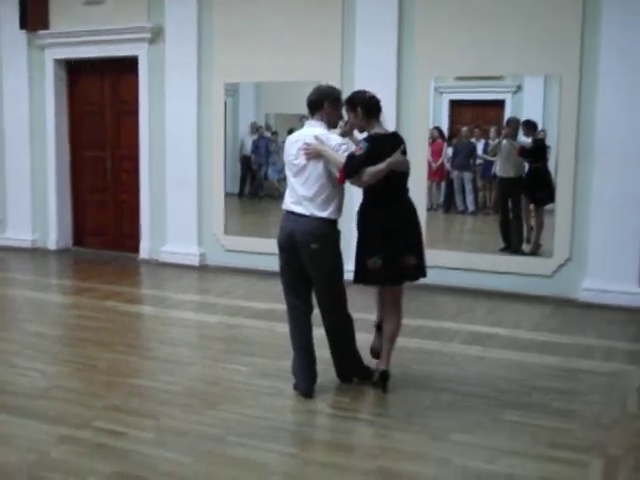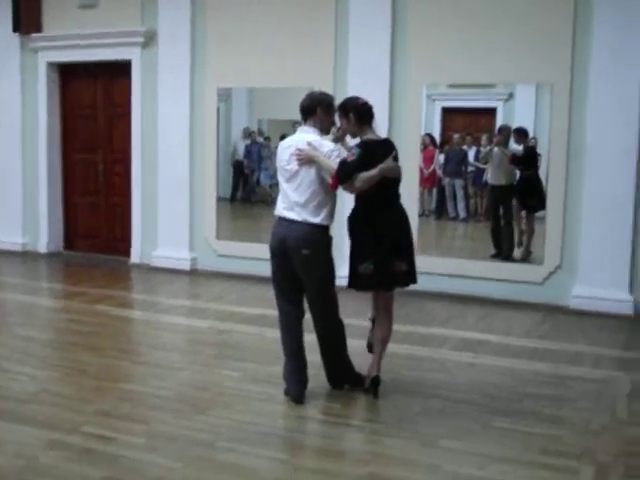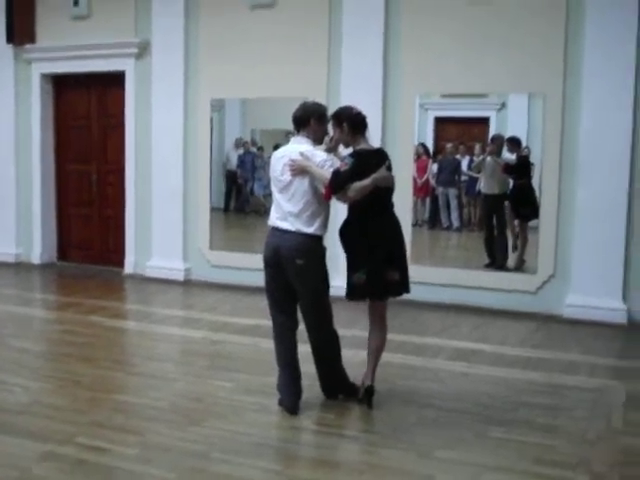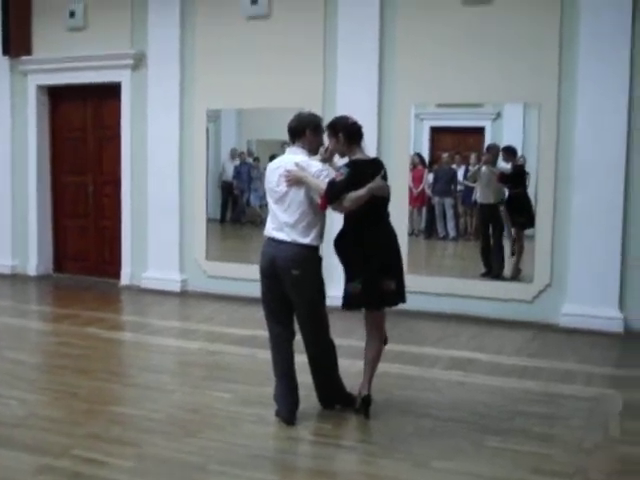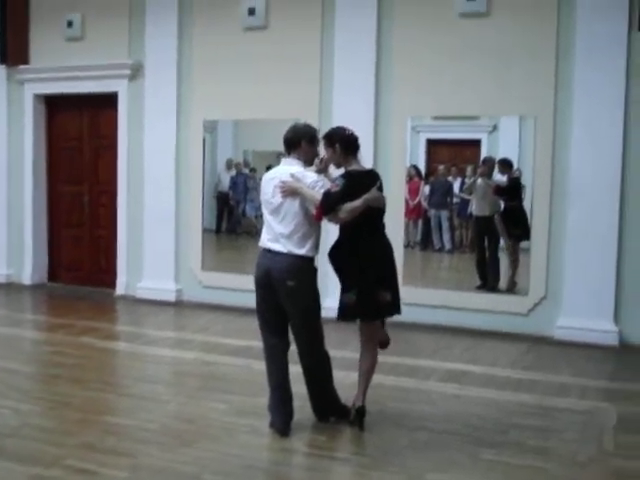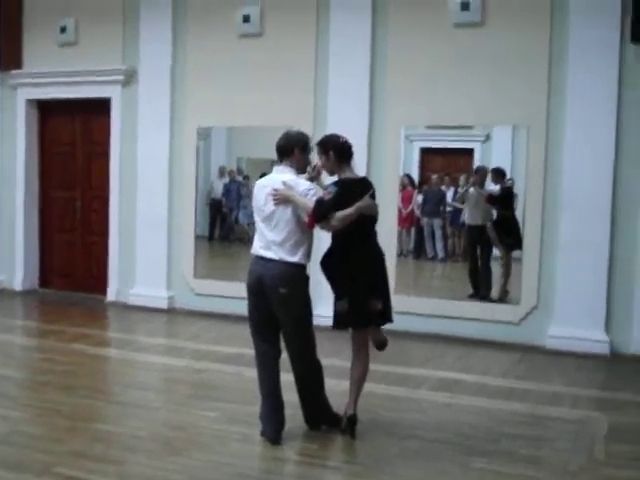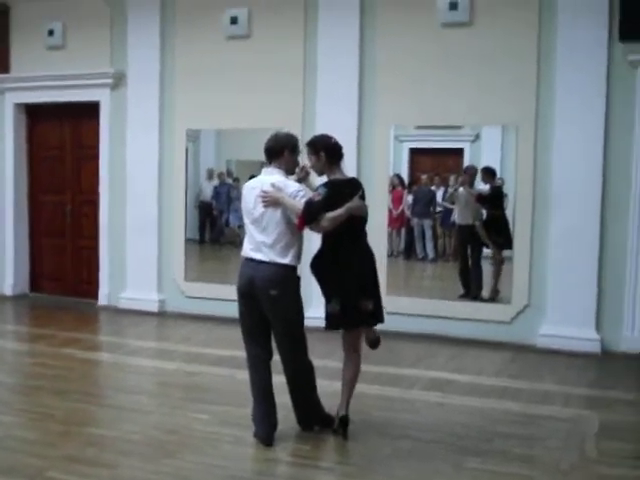
dt=0.1s
person 1, frame 1
left shoulder: (292, 140)
right shoulder: (333, 142)
right elbow: (361, 178)
right wrist: (391, 163)
left hip: (289, 224)
right hip: (317, 229)
left knee: (297, 305)
right knee: (333, 305)
left ankle: (303, 378)
right ankle: (349, 368)
person 1, frame 2
left shoulder: (285, 146)
right shoulder: (325, 148)
right elbow: (354, 184)
right wrist: (383, 169)
left hip: (281, 230)
right hip: (309, 235)
left knee: (289, 311)
right knee: (324, 311)
left ankle: (294, 384)
right ankle: (340, 375)
person 1, frame 3
left shoulder: (278, 156)
right shoulder: (318, 158)
right elbow: (347, 194)
right wrist: (376, 178)
left hip: (274, 240)
right hip: (303, 245)
left knee: (282, 321)
right knee: (318, 321)
left ankle: (288, 395)
right ankle: (335, 385)
person 1, frame 4
left shoulder: (273, 167)
right shoulder: (314, 169)
right elbow: (343, 204)
right wrist: (372, 188)
left hip: (271, 251)
right hip: (299, 256)
left knee: (279, 332)
right knee: (315, 331)
left ankle: (286, 405)
right ankle: (332, 395)
person 1, frame 5
left shoulder: (268, 178)
right shoulder: (309, 180)
right elbow: (339, 214)
right wrist: (367, 199)
left hip: (265, 261)
right hip: (294, 267)
left knee: (274, 343)
right knee: (310, 342)
left ankle: (280, 417)
right ankle: (326, 407)
person 1, frame 6
left shoulder: (261, 185)
right shoulder: (302, 187)
right elbow: (331, 222)
right wrist: (360, 207)
left hip: (257, 269)
right hip: (286, 274)
left knee: (265, 350)
right knee: (302, 350)
left ankle: (271, 424)
right ankle: (317, 415)
person 1, frame 7
left shoulder: (249, 187)
right shoulder: (290, 189)
right elbow: (321, 223)
right wrist: (350, 208)
left hip: (248, 271)
right hip: (277, 276)
left knee: (257, 352)
right knee: (293, 352)
left ankle: (264, 426)
right ankle: (310, 416)
person 2, frame 1
left shoulder: (372, 143)
right shoulder: (395, 139)
left elbow: (350, 169)
left wrist: (324, 150)
left hip: (380, 223)
right hip: (400, 221)
right knee: (392, 298)
right ankle: (383, 365)
person 2, frame 2
left shoulder: (364, 149)
right shoulder: (387, 146)
left elbow: (342, 175)
left wrist: (316, 156)
left hip: (372, 228)
right hip: (392, 226)
right knee: (384, 303)
right ankle: (373, 372)
person 2, frame 3
left shoulder: (358, 159)
right shoulder: (380, 155)
left elbow: (335, 185)
left wrist: (309, 167)
left hip: (366, 238)
right hip: (385, 236)
right knee: (378, 313)
right ankle: (368, 381)
person 2, frame 4
left shoulder: (353, 168)
right shoulder: (376, 165)
left elbow: (331, 195)
left wrist: (305, 177)
left hip: (361, 247)
right hip: (381, 245)
right knee: (373, 324)
right ankle: (365, 391)
person 2, frame 5
left shoulder: (349, 180)
right shoulder: (372, 176)
left elbow: (326, 206)
left wrist: (300, 188)
left hip: (356, 259)
right hip: (376, 256)
right knee: (367, 336)
right ankle: (359, 402)
person 2, frame 6
left shoulder: (341, 187)
right shoulder: (364, 184)
left elbow: (319, 214)
left wrist: (292, 196)
left hip: (348, 266)
right hip: (368, 264)
right knee: (359, 344)
right ankle: (350, 411)
person 2, frame 7
left shoulder: (331, 188)
right shoulder: (354, 185)
left elbow: (308, 215)
left wrist: (281, 198)
left hip: (339, 267)
right hip: (358, 265)
right knee: (351, 345)
right ankle: (342, 411)
person 3, frame 1
left shoulder: (539, 142)
right shoulder: (535, 142)
left elbow: (524, 153)
right elbow: (528, 156)
left hip: (539, 178)
right hip: (533, 176)
left knee: (538, 212)
left ankle: (535, 242)
right ankle: (530, 231)
person 3, frame 2
left shoulder: (530, 150)
right shoulder: (527, 149)
left elbow: (515, 161)
right elbow: (519, 163)
left hip: (531, 185)
right hip: (524, 184)
left knee: (529, 219)
left ankle: (526, 249)
right ankle: (522, 237)
person 3, frame 3
left shoulder: (523, 159)
right shoulder: (520, 158)
left elbow: (508, 169)
right elbow: (512, 172)
left hip: (524, 194)
right hip: (518, 192)
left knee: (523, 228)
left ankle: (520, 258)
person 3, frame 4
left shoulder: (518, 168)
right shoulder: (515, 167)
left elbow: (503, 178)
right elbow: (507, 181)
left hip: (520, 203)
right hip: (514, 202)
left knee: (519, 237)
left ankle: (516, 267)
person 3, frame 5
left shoulder: (514, 181)
right shoulder: (511, 180)
left elbow: (499, 191)
right elbow: (503, 194)
left hip: (515, 216)
right hip: (510, 214)
person 3, frame 6
left shoulder: (507, 190)
right shoulder: (504, 189)
left elbow: (492, 199)
right elbow: (496, 202)
left hip: (507, 225)
right hip: (503, 224)
person 3, frame 7
left shoulder: (496, 190)
right shoulder: (493, 189)
left elbow: (481, 199)
right elbow: (486, 202)
left hip: (497, 225)
right hip: (493, 223)
person 4, frame 1
right shoulder: (500, 143)
right elbow: (490, 152)
left wrist: (510, 140)
right wrist: (502, 138)
left hip: (516, 180)
right hip: (502, 180)
left knee: (516, 214)
right knee: (503, 214)
left ankle: (517, 245)
right ankle: (507, 243)
person 4, frame 2
right shoulder: (492, 151)
right elbow: (481, 159)
left wrist: (502, 148)
right wrist: (493, 146)
left hip: (508, 188)
right hip: (494, 188)
left knee: (508, 221)
right knee: (494, 221)
left ankle: (508, 251)
right ankle: (498, 249)
person 4, frame 3
right shoulder: (485, 160)
right elbow: (474, 168)
right wrist: (486, 155)
left hip: (501, 197)
right hip: (487, 197)
left knee: (501, 230)
right knee: (488, 230)
left ankle: (501, 261)
right ankle: (492, 259)
person 4, frame 4
right shoulder: (480, 170)
right elbow: (470, 178)
right wrist: (481, 164)
left hip: (497, 206)
right hip: (483, 207)
left knee: (497, 240)
right knee: (484, 240)
left ankle: (498, 270)
right ankle: (489, 268)
person 4, frame 5
right shoulder: (476, 182)
right elbow: (465, 190)
right wrist: (477, 177)
left hip: (493, 219)
right hip: (479, 219)
left knee: (493, 252)
right knee: (480, 252)
left ankle: (493, 282)
right ankle: (484, 280)
person 4, frame 6
right shoulder: (469, 191)
right elbow: (458, 199)
right wrist: (469, 186)
left hip: (485, 228)
right hip: (471, 228)
left knee: (485, 261)
right knee: (472, 261)
left ankle: (485, 292)
right ankle: (476, 289)
person 4, frame 7
right shoulder: (458, 191)
right elbow: (448, 200)
right wrist: (458, 186)
left hip: (475, 228)
right hip: (461, 228)
left knee: (476, 261)
right knee: (463, 261)
left ankle: (476, 291)
right ankle: (467, 289)
